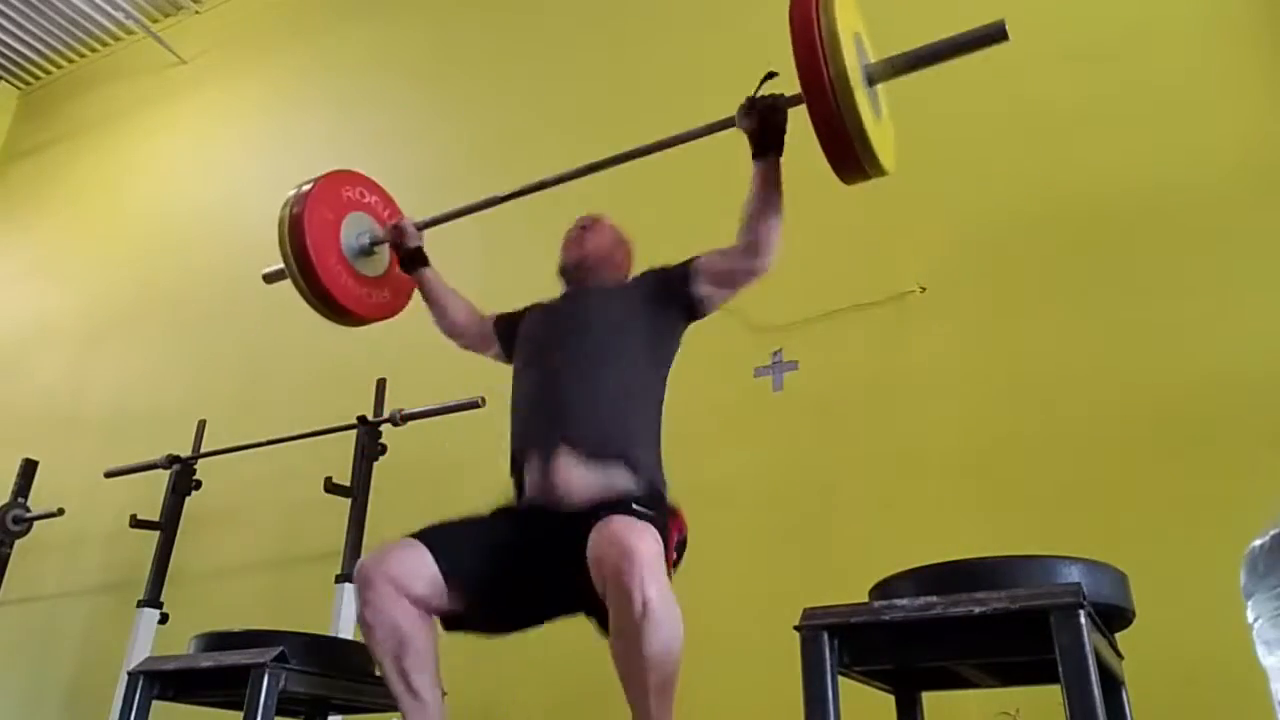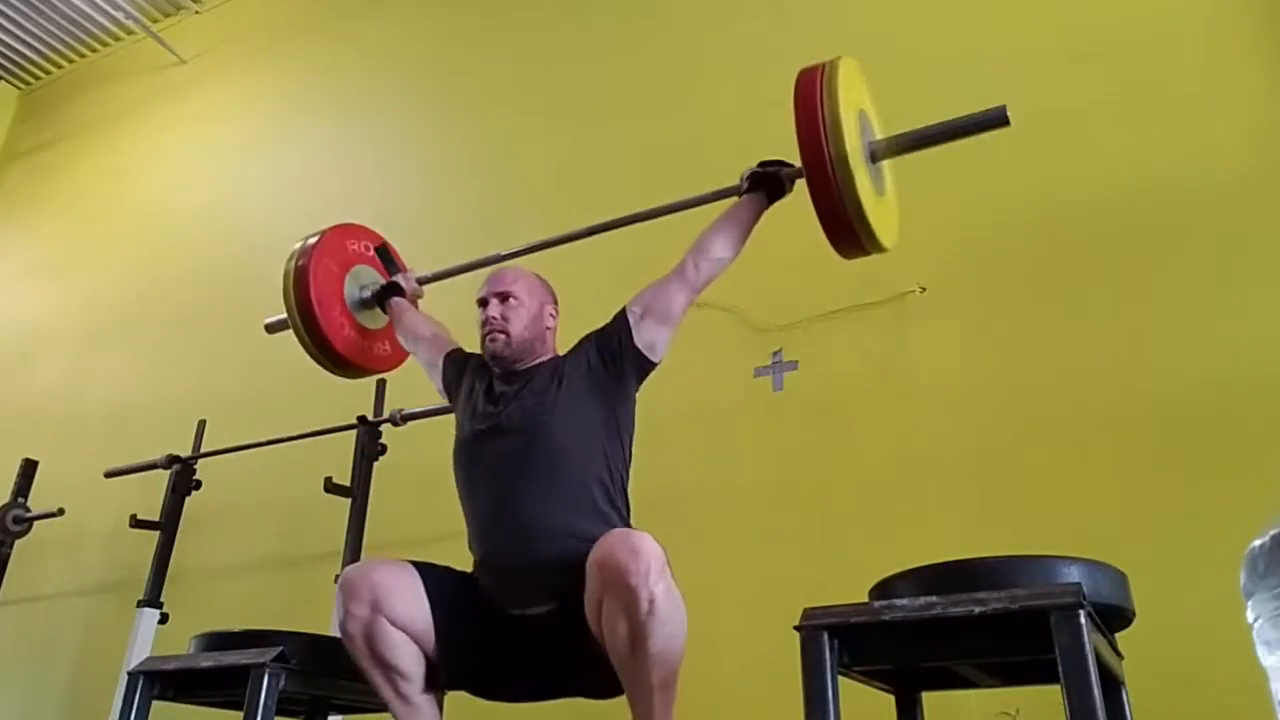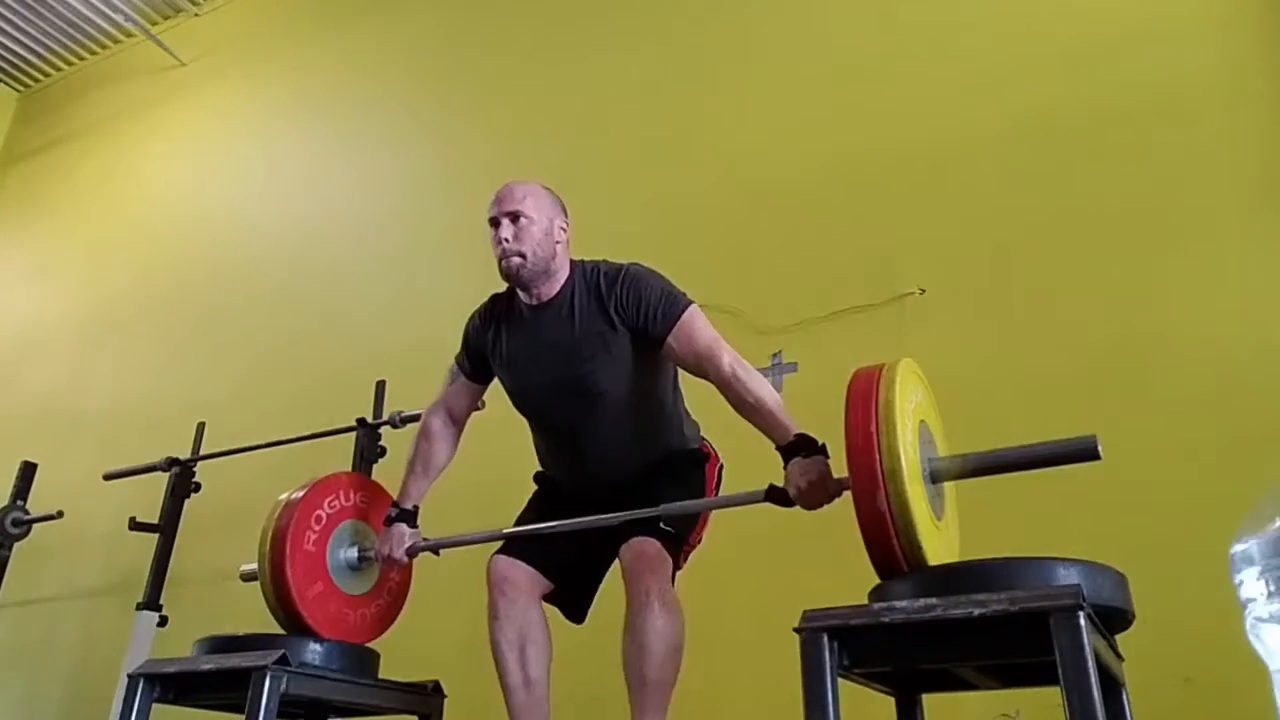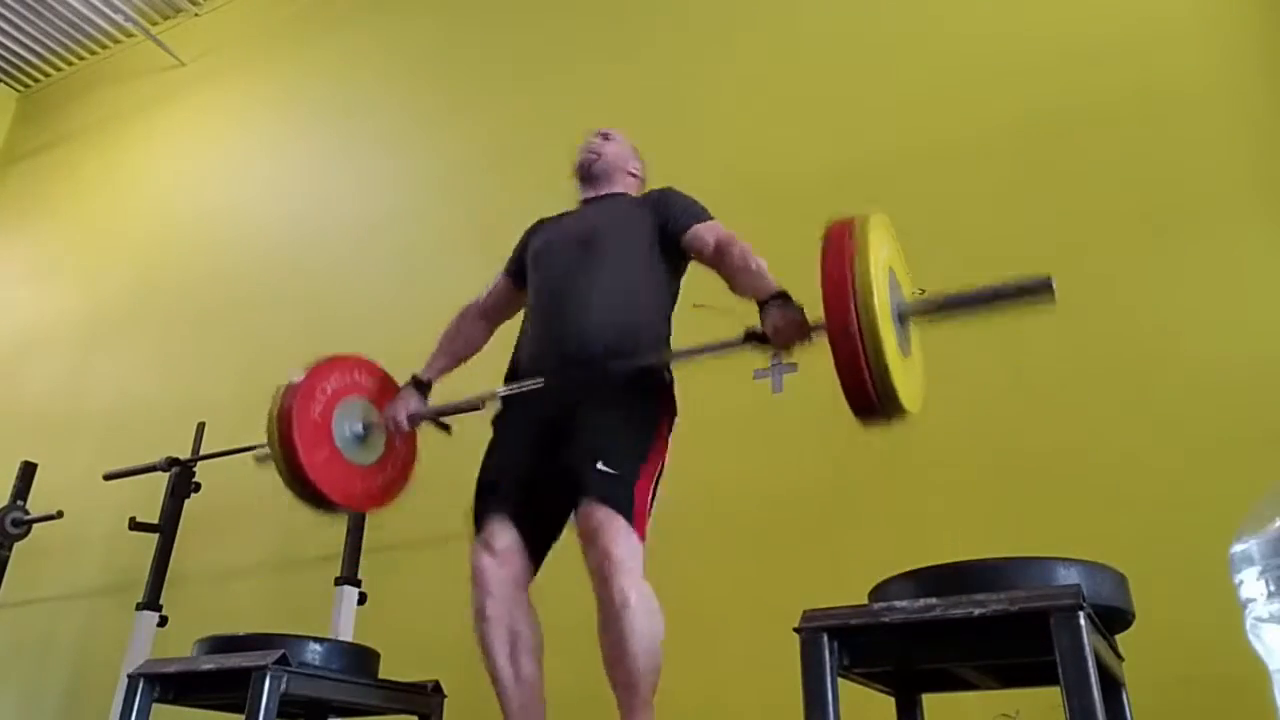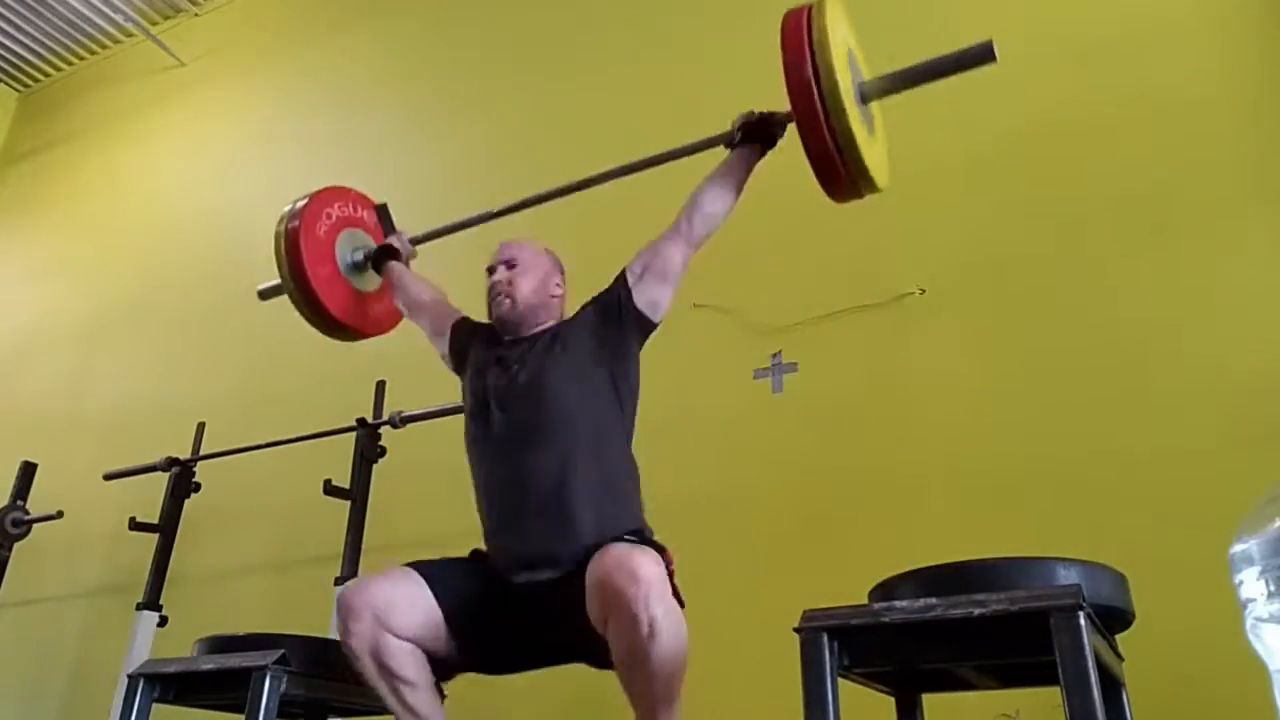
dt=0.5s
person 1, frame 1
left shoulder: (651, 296)
right shoulder: (539, 320)
left elbow: (752, 255)
right elbow: (466, 325)
left wrist: (766, 149)
right wrist: (414, 259)
left hip: (616, 510)
right hip: (532, 526)
left knee: (628, 560)
right knee: (382, 575)
person 1, frame 2
left shoulder: (598, 368)
right shoulder: (470, 381)
left elbow: (688, 277)
right elbow: (423, 338)
left wrist: (759, 196)
left hip: (597, 620)
right hip: (499, 622)
left knee: (631, 559)
right knee: (363, 588)
person 1, frame 3
left shoulder: (624, 289)
right shoulder: (489, 326)
left elbow: (721, 365)
right elbow: (445, 418)
left wrist: (798, 450)
right wrist: (404, 513)
left hip: (666, 470)
right hip: (572, 485)
left knee: (645, 569)
right knee: (508, 577)
person 1, frame 4
left shoulder: (658, 207)
right shoulder: (543, 234)
left elbow: (725, 249)
right elbow: (483, 311)
left wrist: (773, 302)
right wrist: (420, 384)
left hip: (622, 386)
right hip: (535, 396)
left knee: (611, 548)
right knee: (495, 563)
person 1, frame 5
left shoulder: (604, 329)
right shoulder: (478, 348)
left elbow: (685, 233)
right elbow: (428, 308)
left wrist: (748, 148)
left hip: (606, 559)
right hip: (506, 584)
left knee: (633, 584)
right knee: (362, 607)
